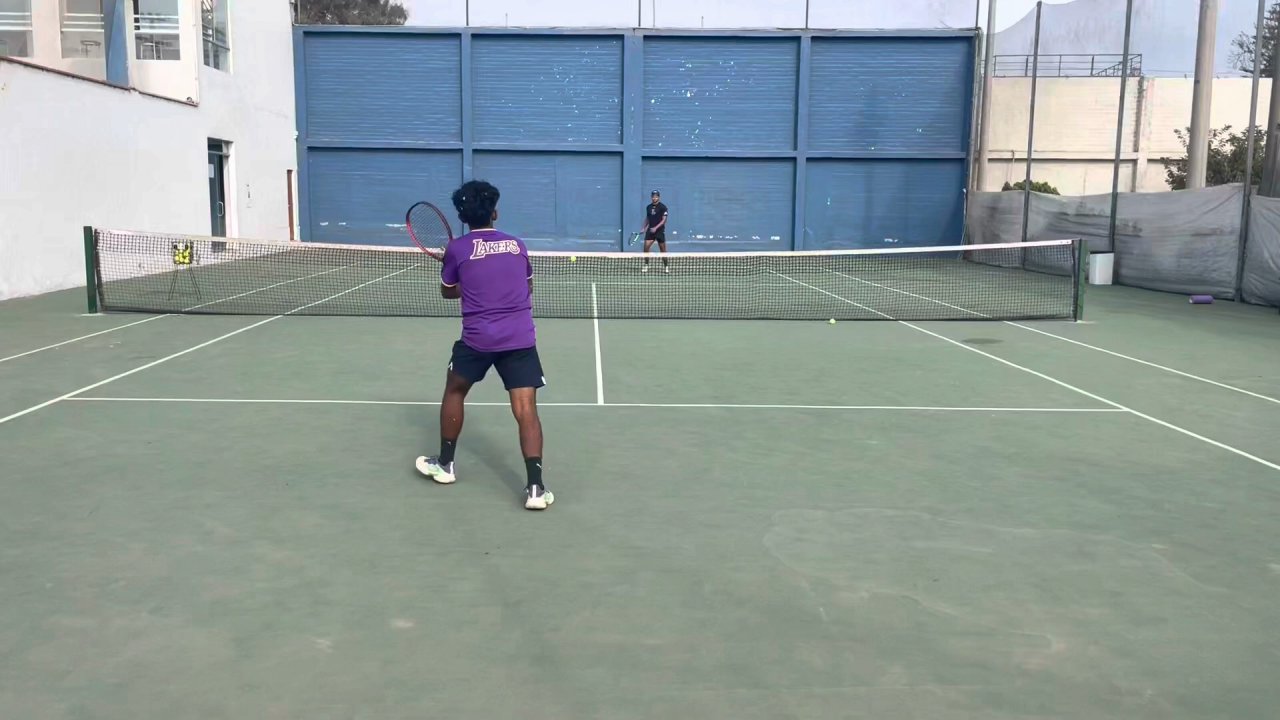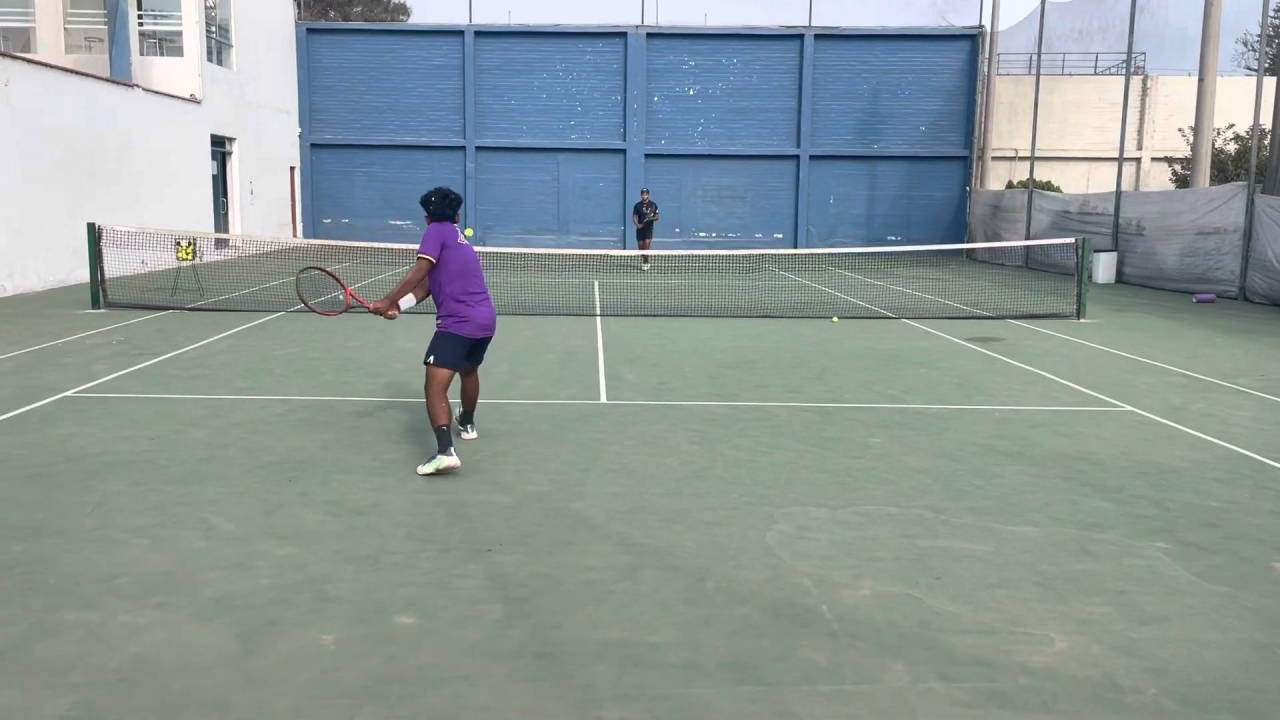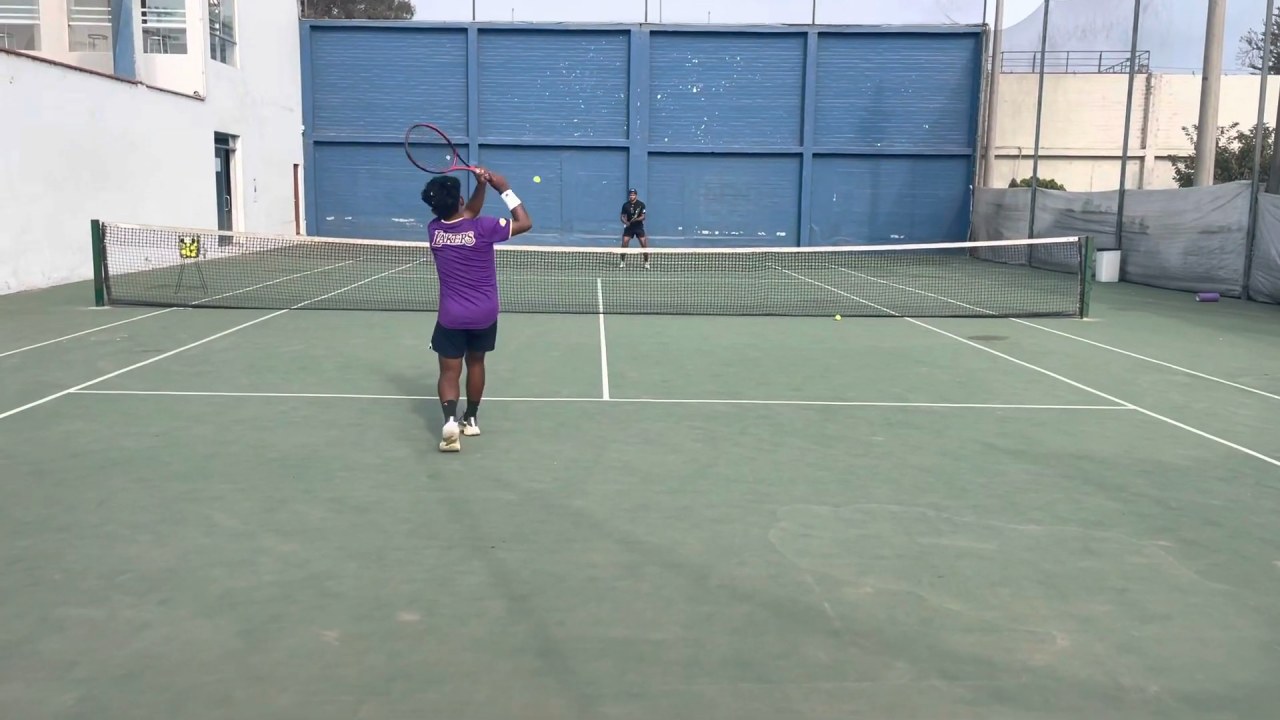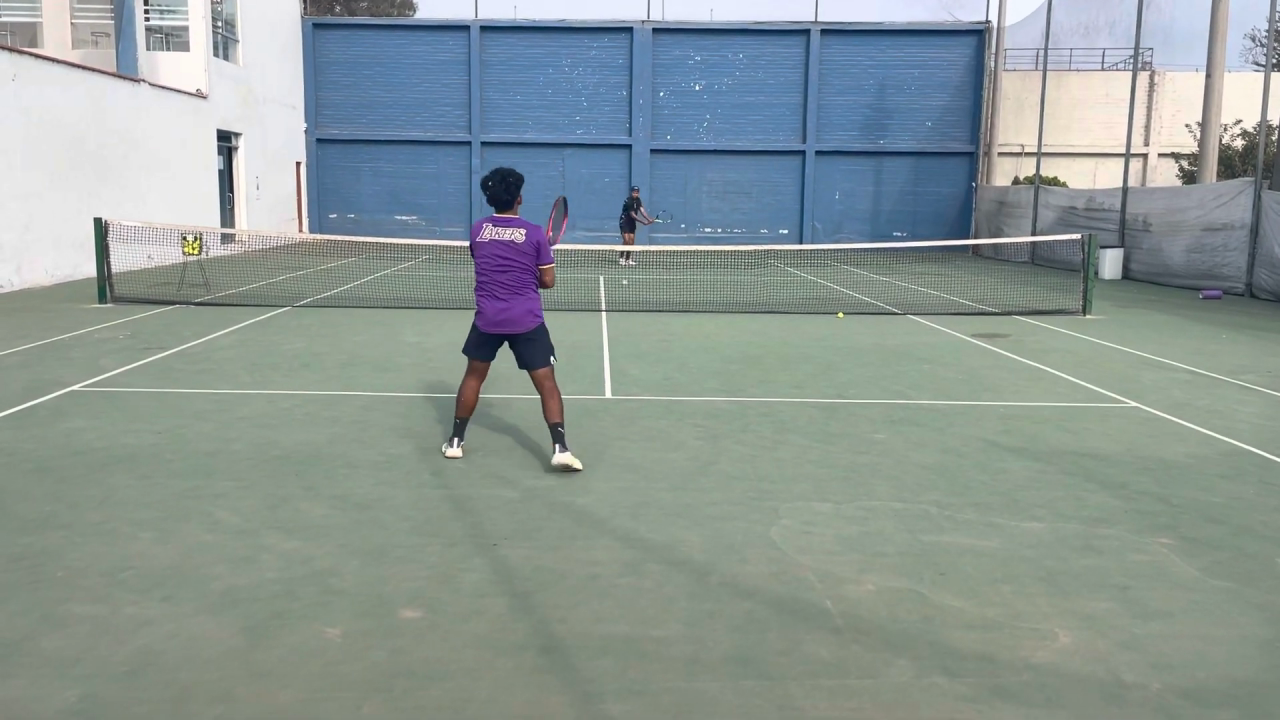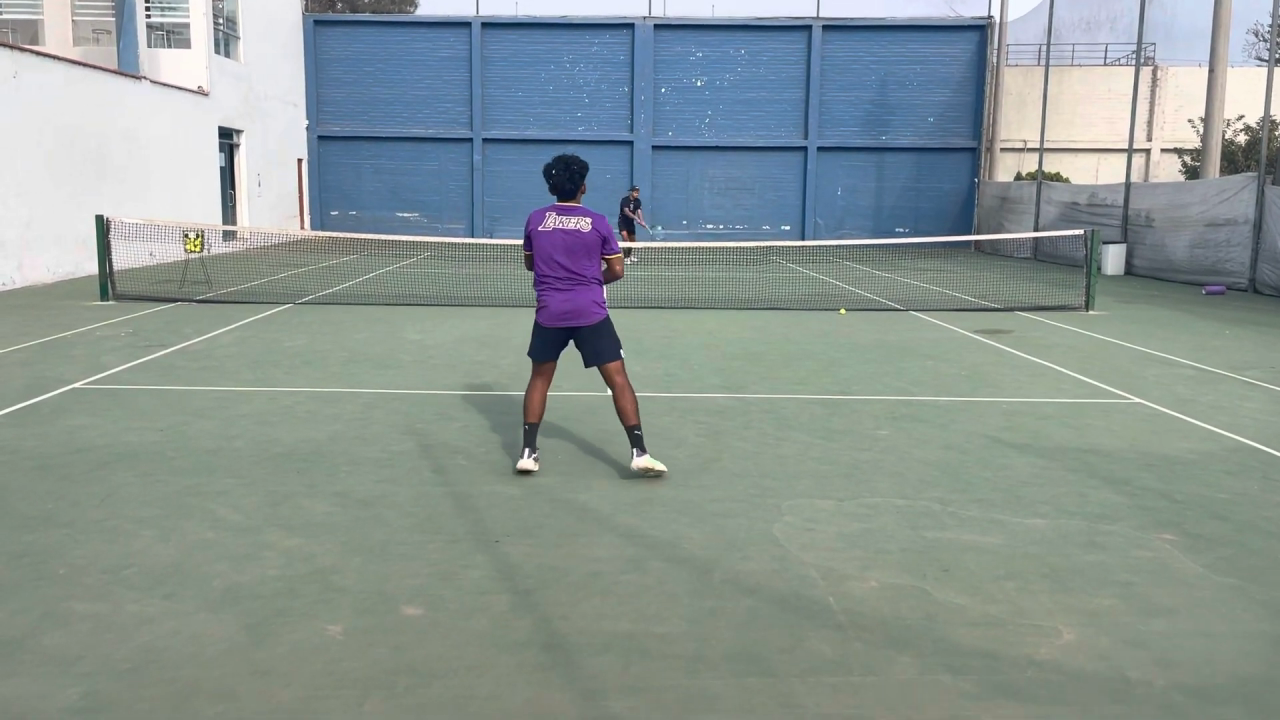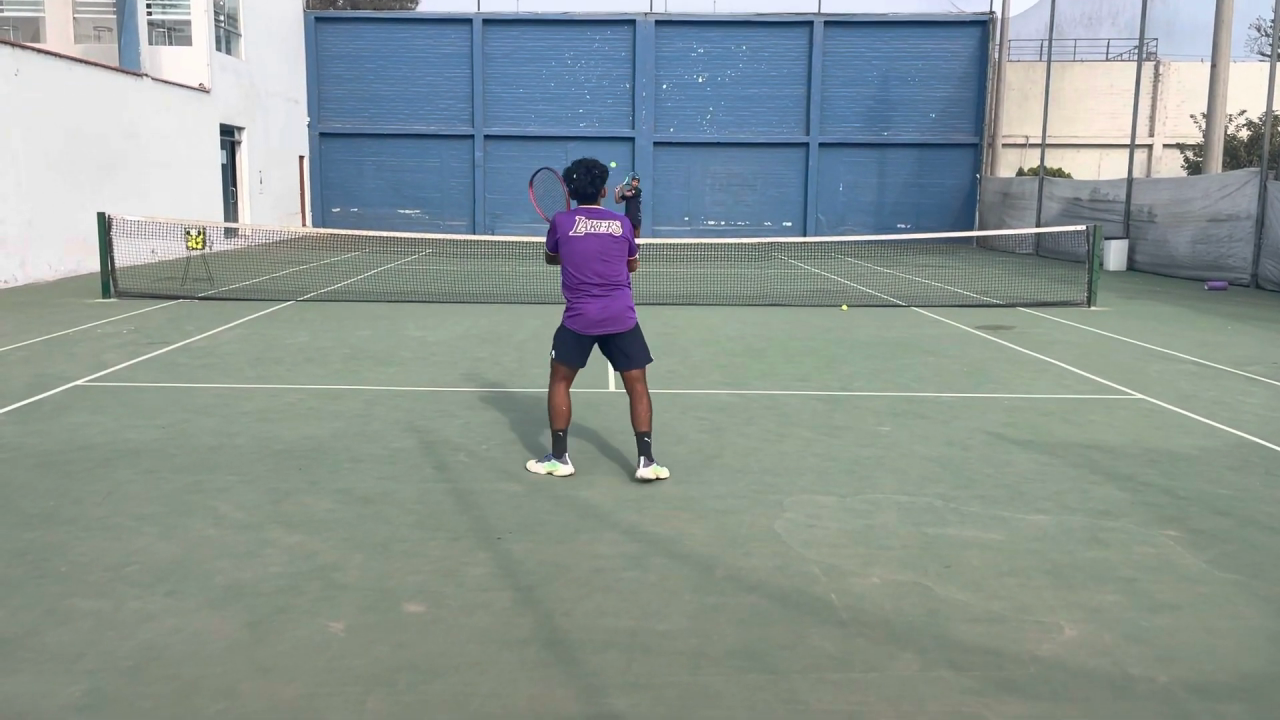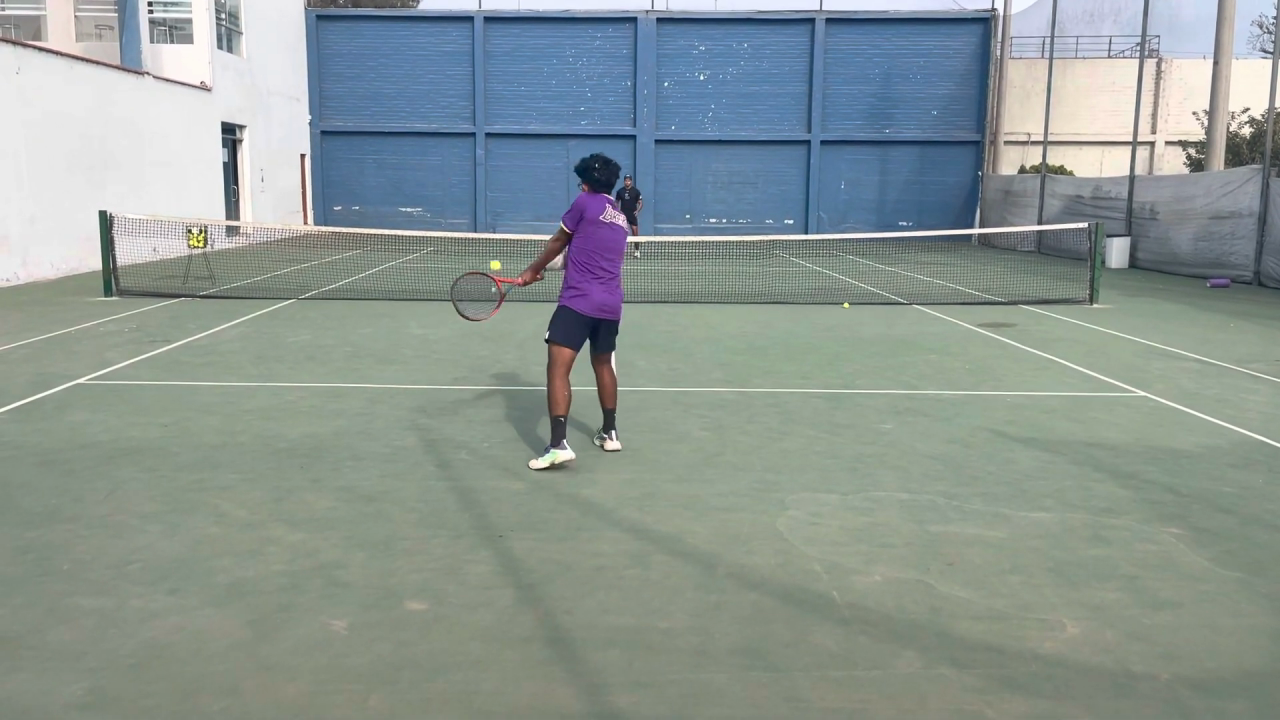
dt=0.7s
person 1, frame 1
left shoulder: (456, 248)
right shoulder: (516, 244)
left elbow: (448, 292)
left hip: (477, 338)
right hip: (519, 338)
left knee: (454, 392)
right knee: (526, 412)
left ankle: (444, 464)
right ankle: (535, 487)
person 1, frame 2
left shoulder: (437, 232)
right shoulder: (460, 239)
left elbow: (419, 273)
right elbow: (428, 284)
left wrist: (389, 301)
right wrist: (399, 306)
left hip: (458, 323)
right hip: (486, 320)
left knee: (435, 388)
right knee: (468, 370)
left ankle: (445, 451)
right ankle: (467, 423)
person 1, frame 3
left shoulder: (433, 230)
right shoulder: (483, 227)
left elbow: (465, 217)
right elbow: (525, 224)
left wrist: (481, 185)
right wrist: (504, 189)
left hip: (451, 316)
right hip: (485, 313)
left knee: (449, 373)
right knee: (475, 362)
left ankle: (451, 419)
right ankle: (470, 419)
person 1, frame 4
left shoulder: (477, 230)
right shoulder: (535, 233)
right elbow: (547, 280)
left hip: (488, 320)
right hip: (526, 321)
left knee: (473, 377)
right knee: (547, 384)
left ankle: (455, 442)
right ankle: (561, 449)
person 1, frame 5
left shoulder: (535, 220)
right shoulder: (597, 222)
right elbow: (616, 270)
left hip: (549, 313)
right hip: (590, 313)
left knee: (539, 379)
right knee: (618, 379)
left ankle: (528, 451)
right ankle: (639, 452)
person 1, frame 6
left shoulder: (561, 221)
right shoulder: (621, 224)
left elbow: (550, 258)
left hip: (579, 320)
right hip: (622, 317)
left knee: (559, 381)
right knee: (637, 386)
left ankle: (559, 458)
right ankle: (646, 461)
person 1, frame 7
left shoulder: (586, 202)
right shoulder: (621, 217)
left elbow: (559, 242)
left wrist: (534, 270)
right wrist: (550, 267)
left hip: (578, 302)
right hip: (611, 304)
left knee: (558, 370)
right knee: (603, 364)
left ankle: (558, 445)
right ankle: (609, 433)
